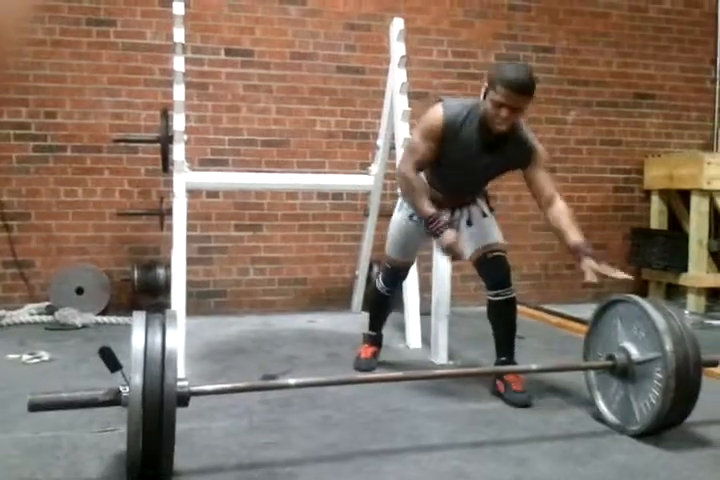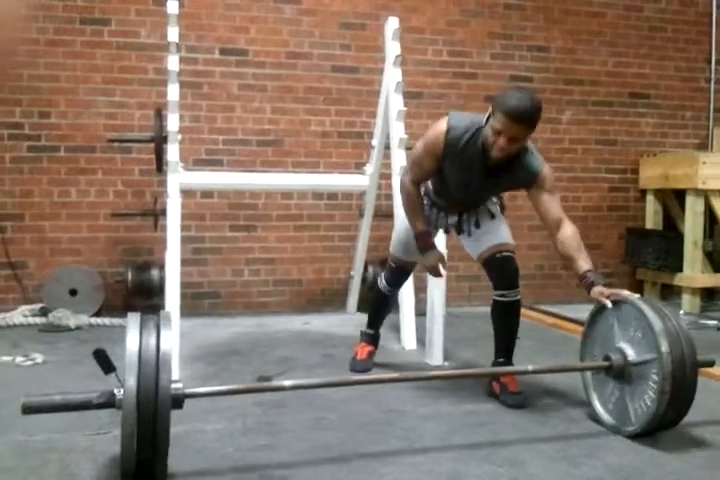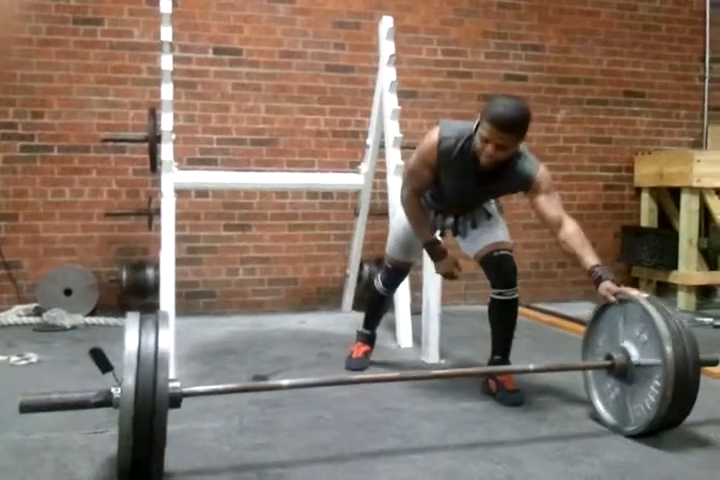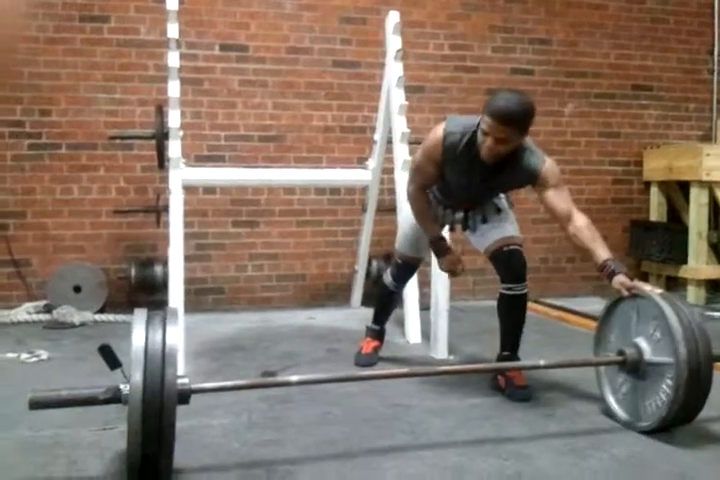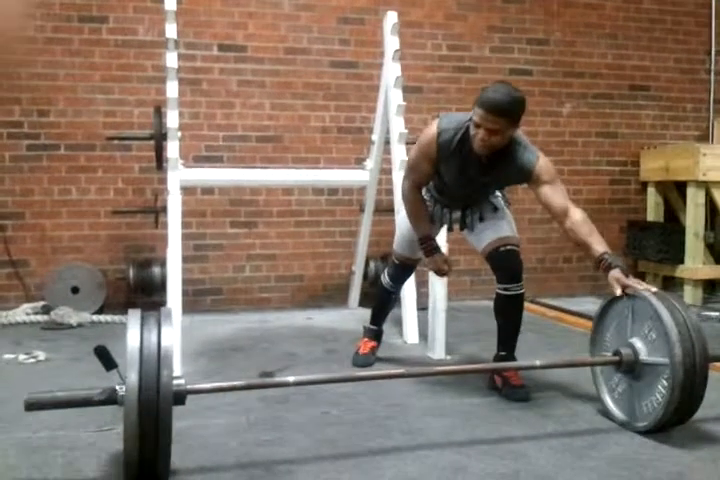
dt=0.2s
person 1, frame 1
left shoulder: (527, 147)
right shoulder: (444, 116)
left elbow: (551, 202)
right elbow: (407, 170)
left wrist: (583, 252)
right wrist: (436, 226)
left hip: (470, 204)
right hip: (422, 199)
left knee: (499, 273)
right knee: (393, 271)
left ankle: (505, 368)
right ankle: (372, 339)
person 1, frame 2
left shoulder: (533, 170)
right shoulder: (448, 132)
left elbow: (560, 226)
right elbow: (409, 181)
left wrist: (592, 280)
right wrist: (425, 243)
left hip: (479, 210)
right hip: (429, 202)
left knee: (507, 274)
right knee: (397, 270)
left ankle: (502, 371)
right ankle: (369, 339)
person 1, frame 3
left shoulder: (529, 172)
right shoulder: (441, 141)
left elbow: (562, 224)
right elbow: (410, 193)
left wrist: (600, 275)
right wrist: (436, 251)
left hip: (475, 211)
right hip: (424, 205)
left knee: (505, 274)
right knee: (394, 270)
left ankle: (498, 368)
right ankle: (365, 339)
person 1, frame 4
left shoulder: (537, 166)
right shoulder: (445, 136)
left elbow: (572, 218)
right elbow: (416, 188)
left wrist: (613, 269)
right wrist: (440, 247)
left hip: (485, 205)
right hip: (433, 199)
left knee: (514, 268)
right knee: (403, 265)
left ankle: (507, 363)
right ankle: (374, 334)
person 1, frame 5
left shoulder: (530, 161)
right shoulder: (439, 134)
left elbow: (568, 213)
right elbow: (411, 187)
left wrist: (610, 262)
right wrist: (429, 247)
left hip: (483, 204)
right hip: (431, 198)
left knee: (510, 268)
right knee: (401, 264)
left ankle: (504, 363)
right ankle: (372, 334)
